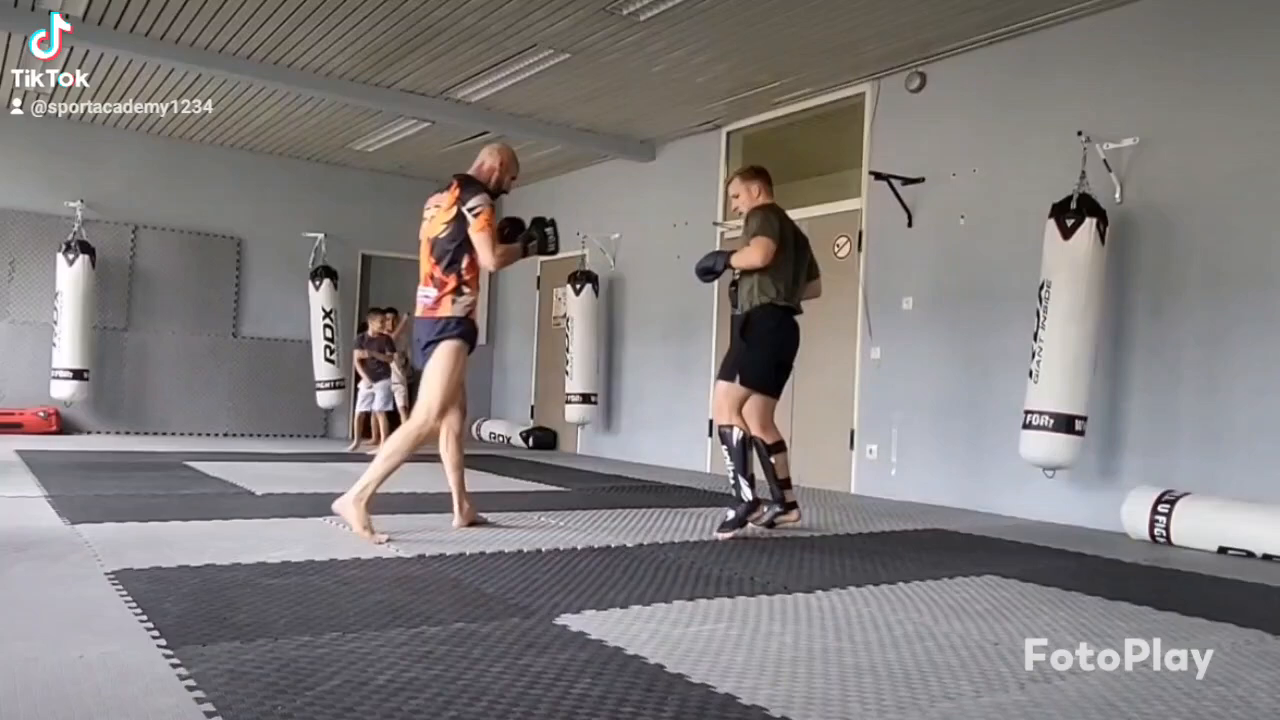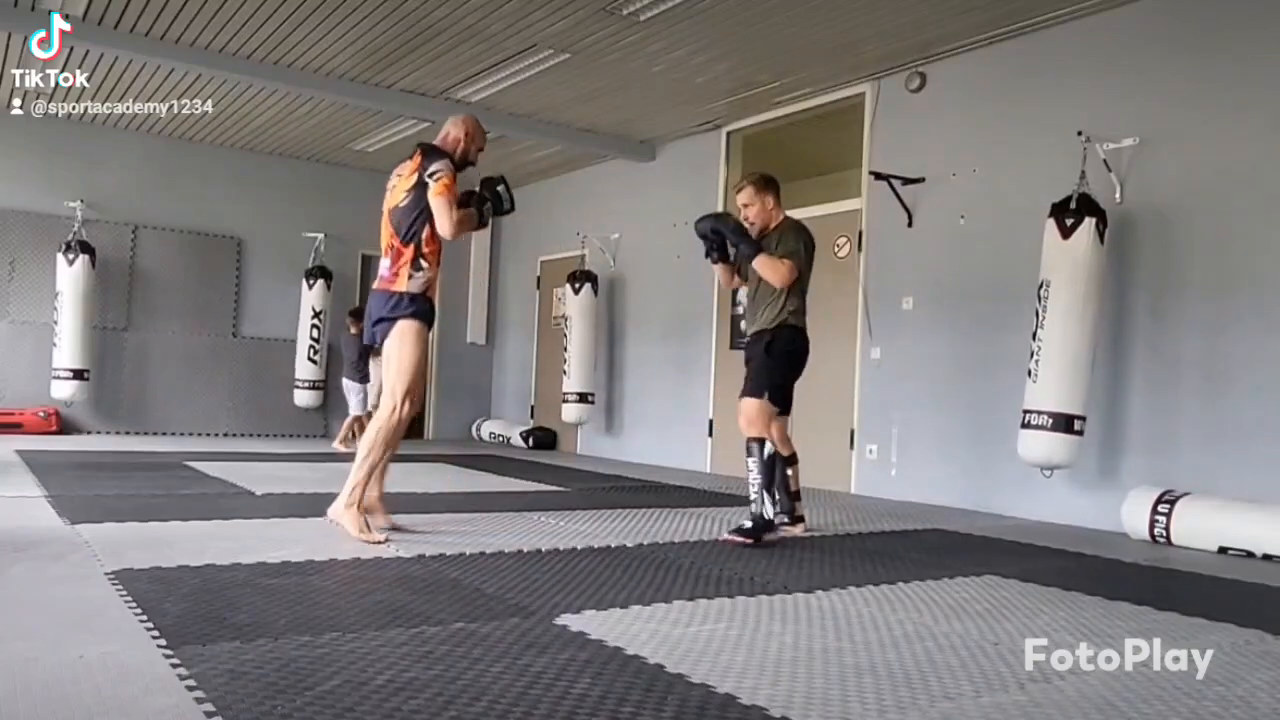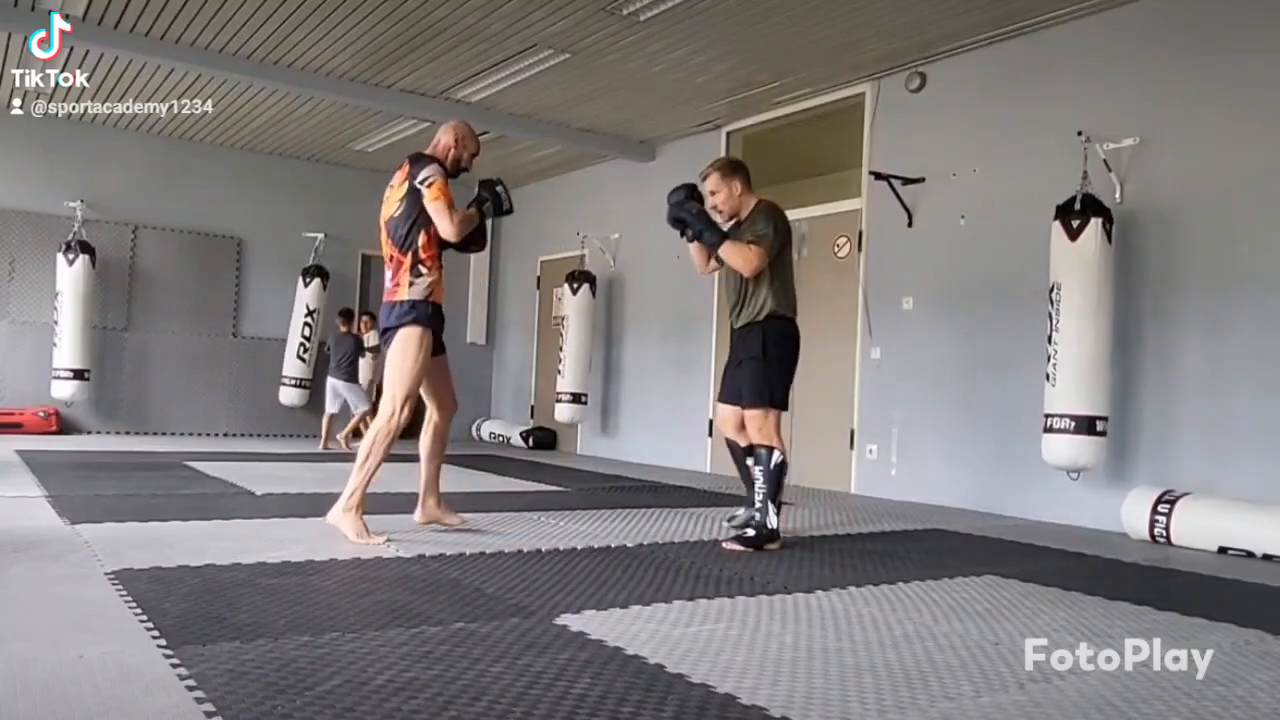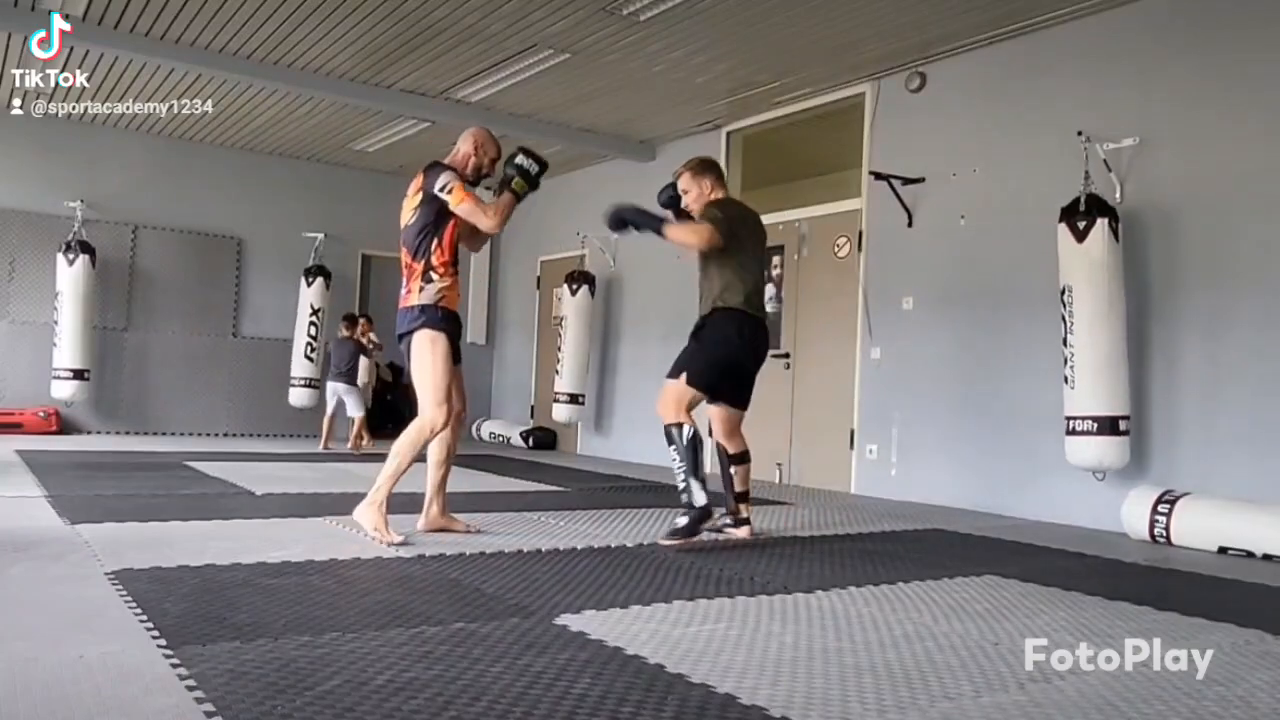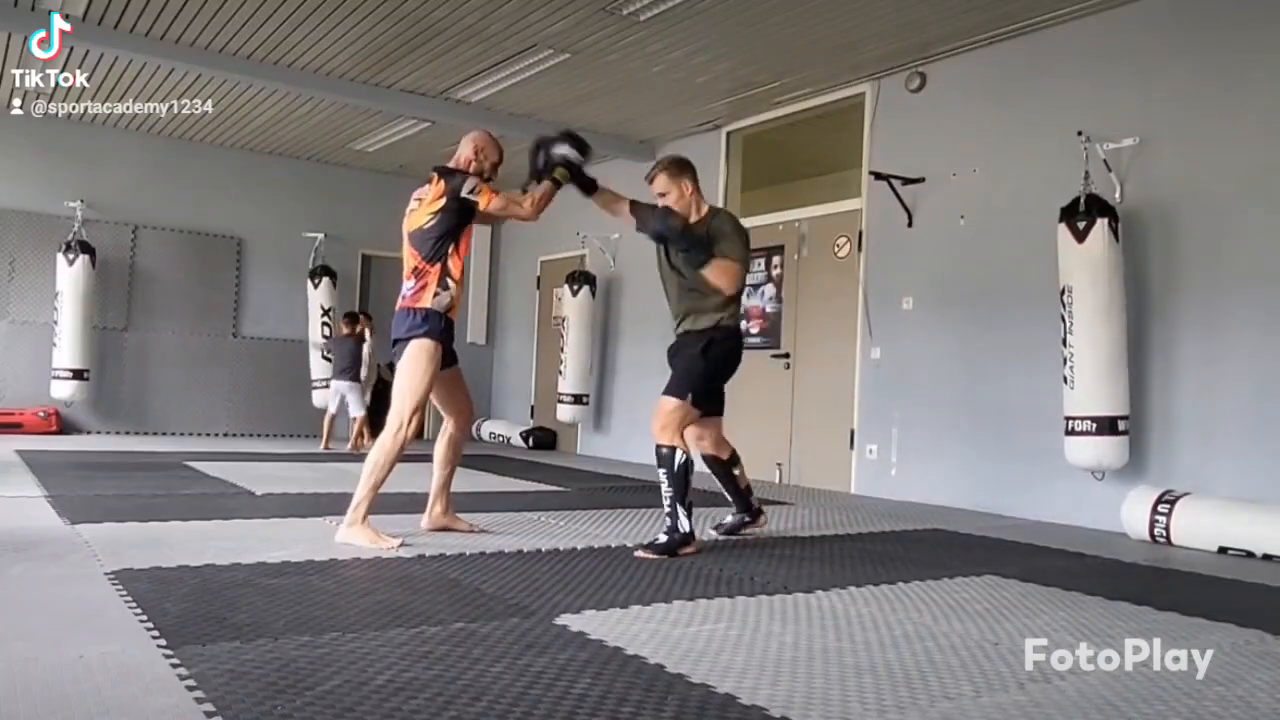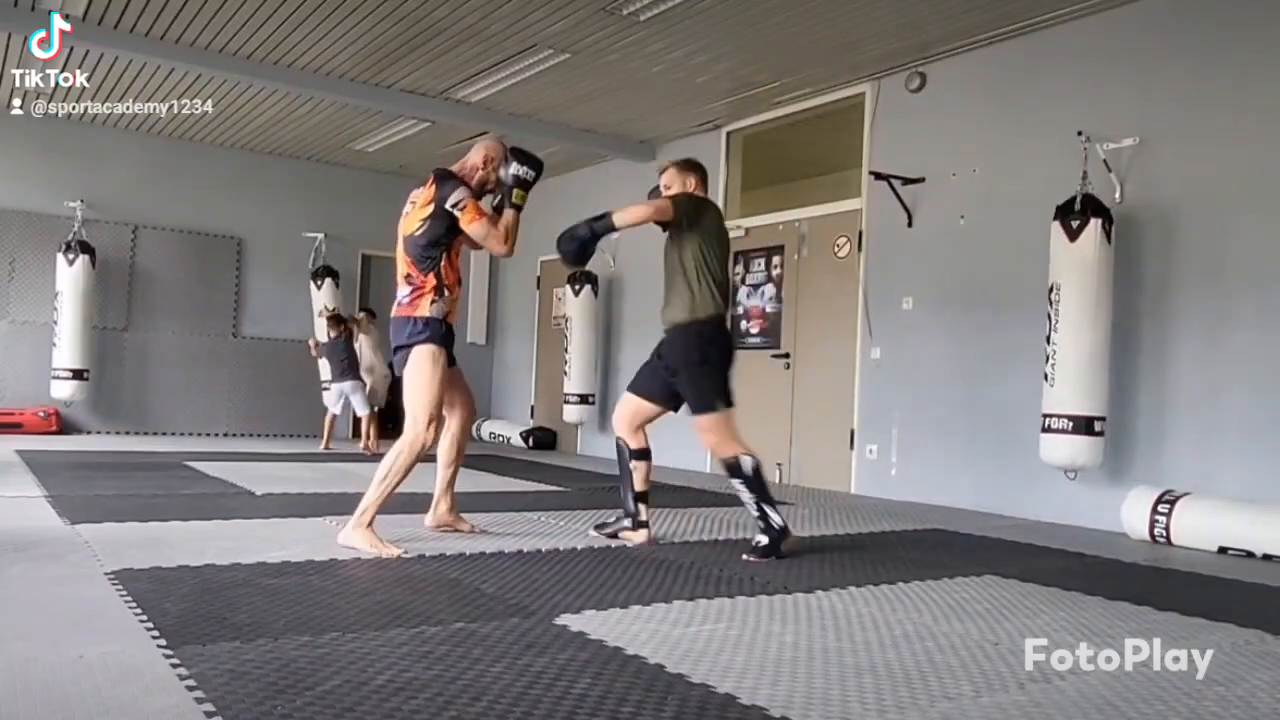
dt=0.4s
person 1, frame 1
left shoulder: (439, 199)
right shoulder: (476, 198)
right elbow: (491, 261)
left wrist: (498, 236)
right wrist: (527, 244)
left hip: (430, 319)
right hip: (449, 323)
left knee: (454, 417)
right knee: (427, 419)
left ankle: (463, 508)
right ankle: (355, 500)
person 1, frame 2
left shoulder: (407, 169)
right shoulder: (438, 165)
right elbow: (449, 228)
left wrist: (463, 206)
right wrist: (482, 208)
left hip: (389, 296)
right hip: (404, 299)
left knee: (405, 403)
right knee: (397, 405)
left ankle: (371, 494)
right ankle: (347, 502)
person 1, frame 3
left shoulder: (408, 179)
right shoulder: (427, 171)
right elbow: (452, 228)
left wrist: (462, 235)
right wrist: (483, 207)
left hip: (417, 307)
right hip: (412, 307)
left knee: (444, 405)
right knee: (396, 410)
left ankle: (429, 503)
right ankle: (347, 507)
person 1, frame 4
left shoulder: (440, 189)
right shoulder: (440, 177)
left elbow: (474, 240)
right elbow: (490, 223)
left wrist: (507, 191)
right wrist: (514, 187)
left hip: (436, 314)
right hip: (425, 313)
left knee: (454, 414)
right knee: (436, 414)
left ankle: (433, 511)
right ankle: (373, 504)
person 1, frame 5
left shoulder: (438, 190)
right shoulder: (458, 184)
left elbow: (499, 208)
right elbow: (527, 210)
left wrist: (544, 173)
right wrist: (559, 172)
left hip: (428, 320)
right hip: (422, 319)
left knee: (460, 414)
right knee: (402, 422)
left ankle: (438, 509)
right ankle: (354, 519)
person 1, frame 6
left shoulder: (430, 190)
right shoulder: (452, 191)
left elbow: (466, 240)
right elbow: (502, 246)
left wrist: (503, 200)
right wrist: (517, 193)
left hip: (418, 322)
right hip: (421, 324)
left knee: (462, 411)
right knee: (421, 433)
left ankle: (442, 508)
right ankle: (359, 525)
person 2, frame 1
left shoulder: (764, 214)
right shoulder: (792, 230)
left elbow: (761, 254)
right elbow: (813, 287)
left wrist: (724, 260)
left hip: (763, 327)
right hip: (780, 328)
left knee: (725, 405)
right knee: (757, 418)
left ankle: (745, 501)
right ankle: (784, 502)
person 2, frame 2
left shoulder: (794, 232)
right shoulder: (759, 241)
left elbow: (782, 276)
right elbow: (730, 281)
left wrist: (744, 243)
right wrist: (717, 250)
left hip: (781, 339)
right hip: (760, 341)
left knee: (752, 418)
right knee: (774, 429)
left ankle: (763, 518)
right ankle: (791, 514)
person 2, frame 3
left shoulder: (768, 216)
right shoulder: (741, 226)
left elbow: (750, 263)
right elbow: (705, 265)
left wrist: (707, 227)
right wrist: (694, 230)
left hip: (771, 332)
right hip: (748, 334)
left knee: (761, 428)
right knee: (728, 420)
left ankle: (767, 526)
right ankle: (759, 505)
person 2, frame 4
left shoulder: (724, 211)
right shoulder: (745, 220)
left elbow: (700, 238)
right elbow: (708, 251)
left wrist: (646, 219)
right wrist: (680, 214)
left hip: (726, 327)
right hip: (750, 331)
left knee: (671, 403)
right knee: (726, 424)
left ankle: (695, 505)
right ankle: (738, 514)
person 2, frame 5
left shoulder: (723, 225)
right shoulder: (667, 220)
left elbow: (731, 281)
right elbow: (619, 206)
left wrist: (690, 243)
right wrist: (583, 181)
left hip: (714, 341)
right hip: (690, 341)
left knee: (665, 423)
right knee: (703, 435)
left ankle: (680, 531)
right ankle: (749, 510)
person 2, frame 6
left shoulder: (695, 205)
right shoulder: (700, 228)
left elbow: (649, 210)
right elbow: (680, 271)
left wrist: (595, 226)
right wrist: (659, 210)
left hip: (699, 336)
right hip: (678, 341)
left knee: (718, 440)
right knee: (625, 422)
left ankle: (771, 526)
right ankle: (634, 520)
